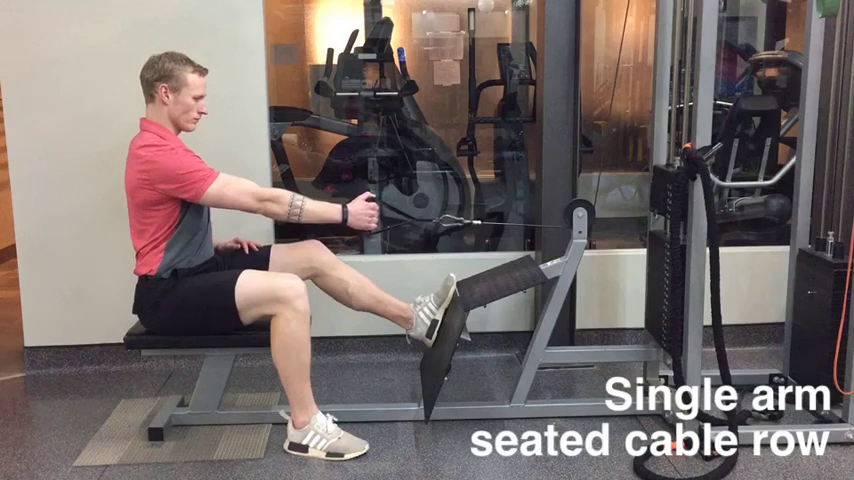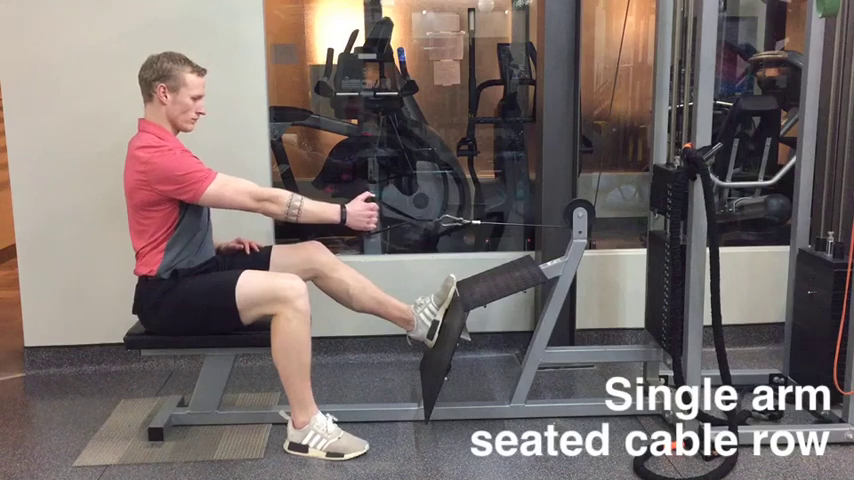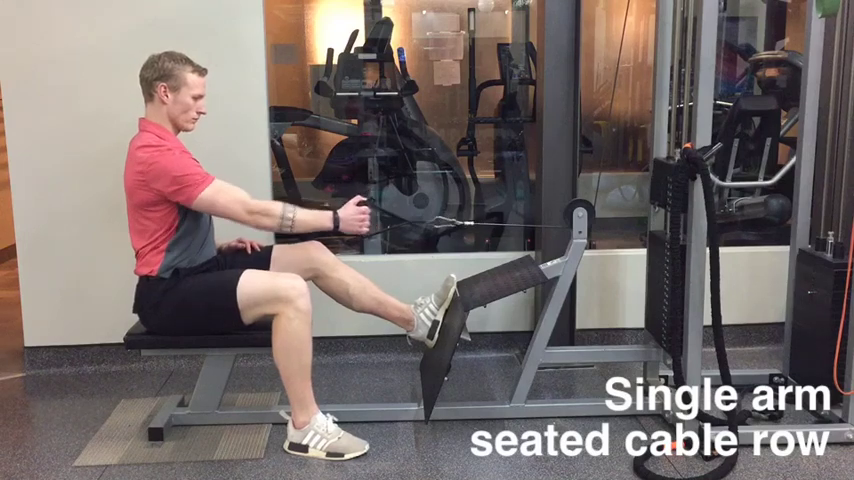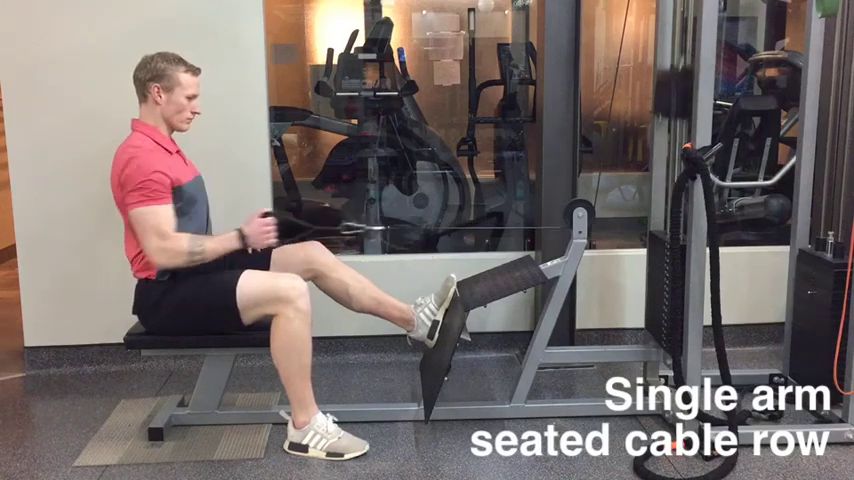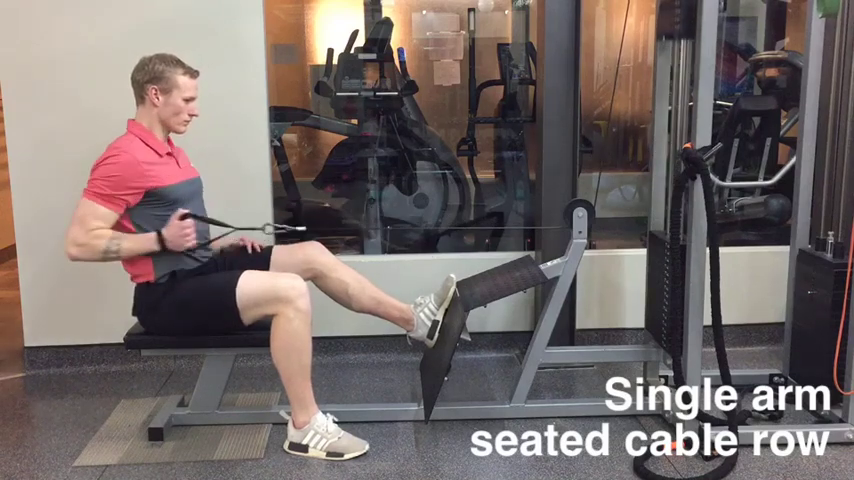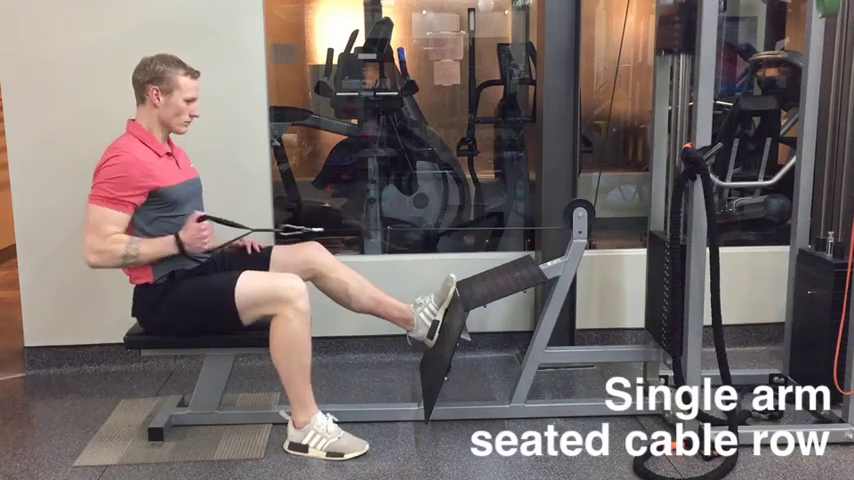
dt=0.4s
person 1, frame 1
left shoulder: (159, 145)
right shoulder: (159, 155)
right elbow: (260, 200)
left wrist: (218, 245)
right wrist: (344, 213)
left hip: (193, 269)
right hip: (168, 294)
left knee: (312, 254)
right knee: (289, 292)
left ankle: (413, 319)
right ankle: (305, 426)
person 1, frame 2
left shoulder: (159, 146)
right shoulder: (157, 155)
right elbow: (259, 199)
left wrist: (219, 246)
right wrist: (342, 213)
left hip: (193, 271)
right hip: (169, 294)
left knee: (312, 256)
right knee: (289, 292)
left ankle: (414, 320)
right ankle: (305, 427)
person 1, frame 3
left shoulder: (158, 145)
right shoulder: (158, 156)
right elbow: (251, 211)
left wrist: (222, 246)
right wrist: (335, 219)
left hip: (194, 269)
right hip: (169, 293)
left knee: (312, 256)
right knee: (291, 292)
left ankle: (414, 320)
right ankle: (306, 426)
person 1, frame 4
left shoulder: (159, 147)
right shoulder: (141, 157)
right elbow: (164, 252)
left wrist: (235, 241)
right wrist: (241, 238)
left hip: (192, 274)
right hip: (168, 294)
left knee: (311, 255)
right knee: (290, 292)
left ankle: (415, 321)
right ankle: (305, 426)
person 1, frame 5
left shoulder: (167, 149)
right shoulder: (125, 159)
right elbow: (80, 243)
left wrist: (222, 245)
right wrist: (162, 240)
left hip: (201, 267)
right hip: (167, 294)
left knee: (311, 254)
right knee: (290, 292)
left ankle: (414, 321)
right ankle: (305, 425)
person 1, frame 6
left shoulder: (168, 150)
right shoulder: (126, 160)
right elbow: (98, 250)
left wrist: (222, 245)
right wrist: (178, 243)
left hip: (200, 270)
right hip: (166, 295)
left knee: (310, 255)
right knee: (288, 291)
left ankle: (415, 321)
right ankle: (305, 426)
